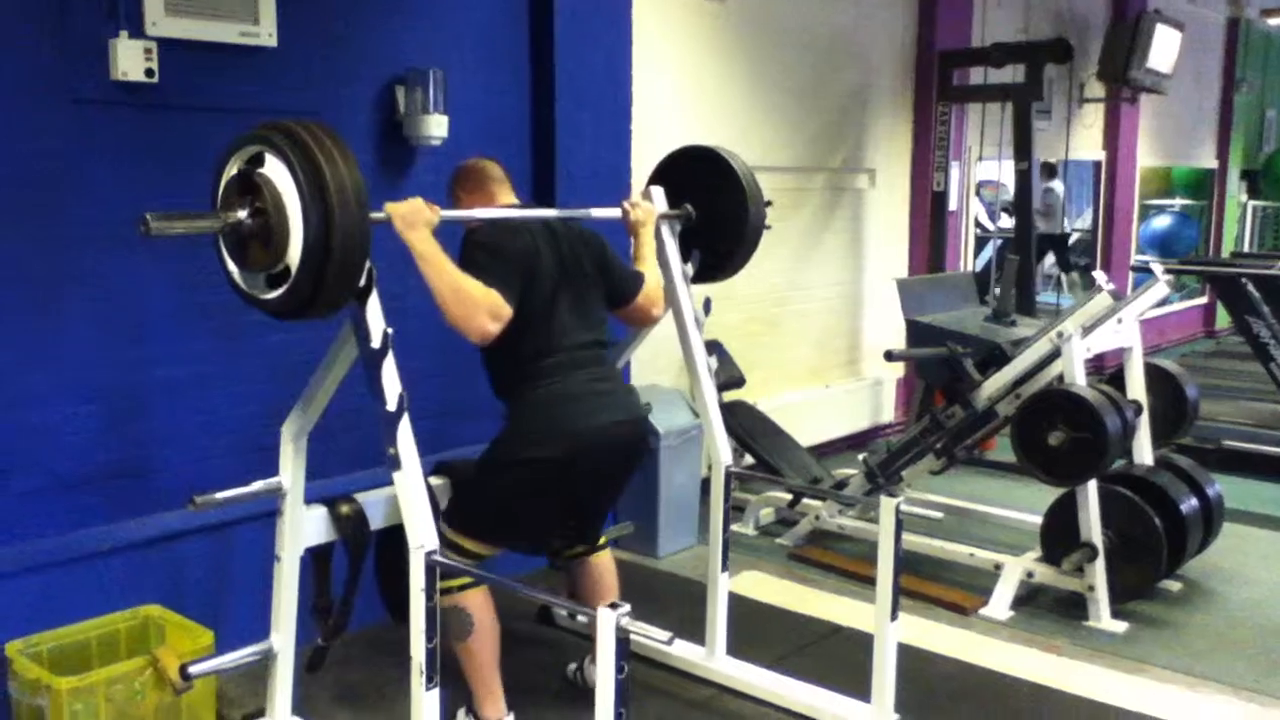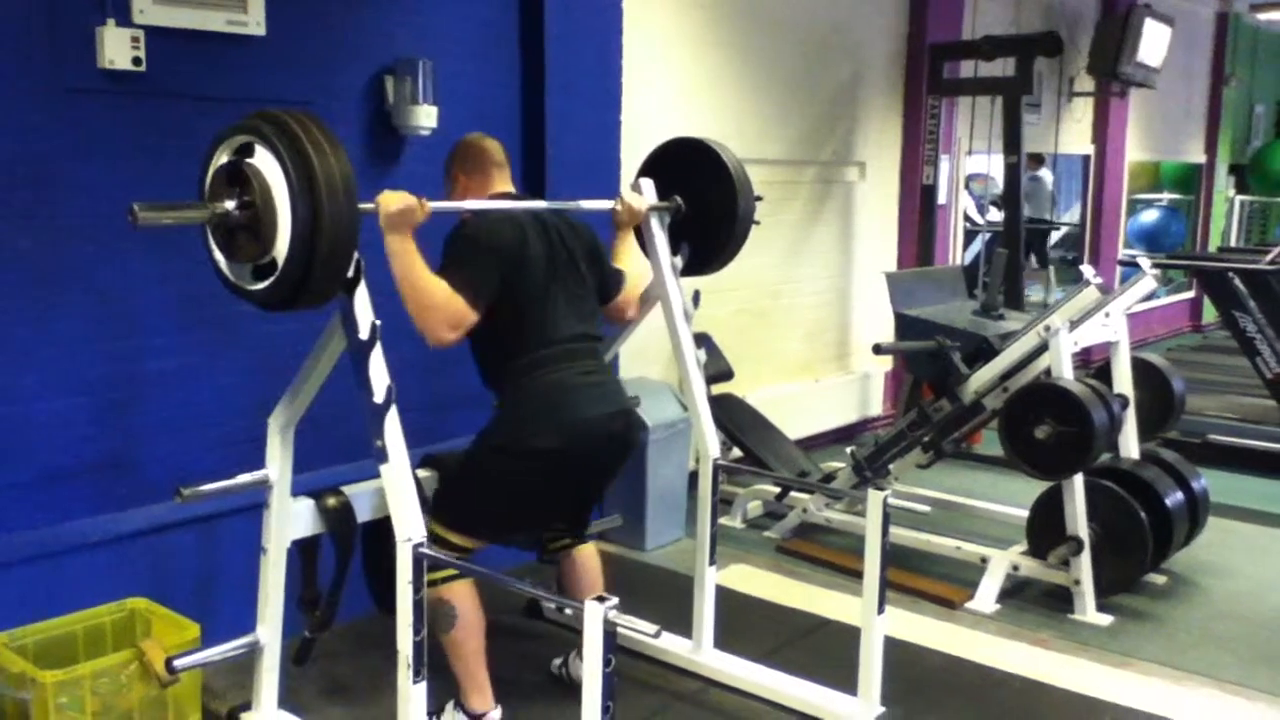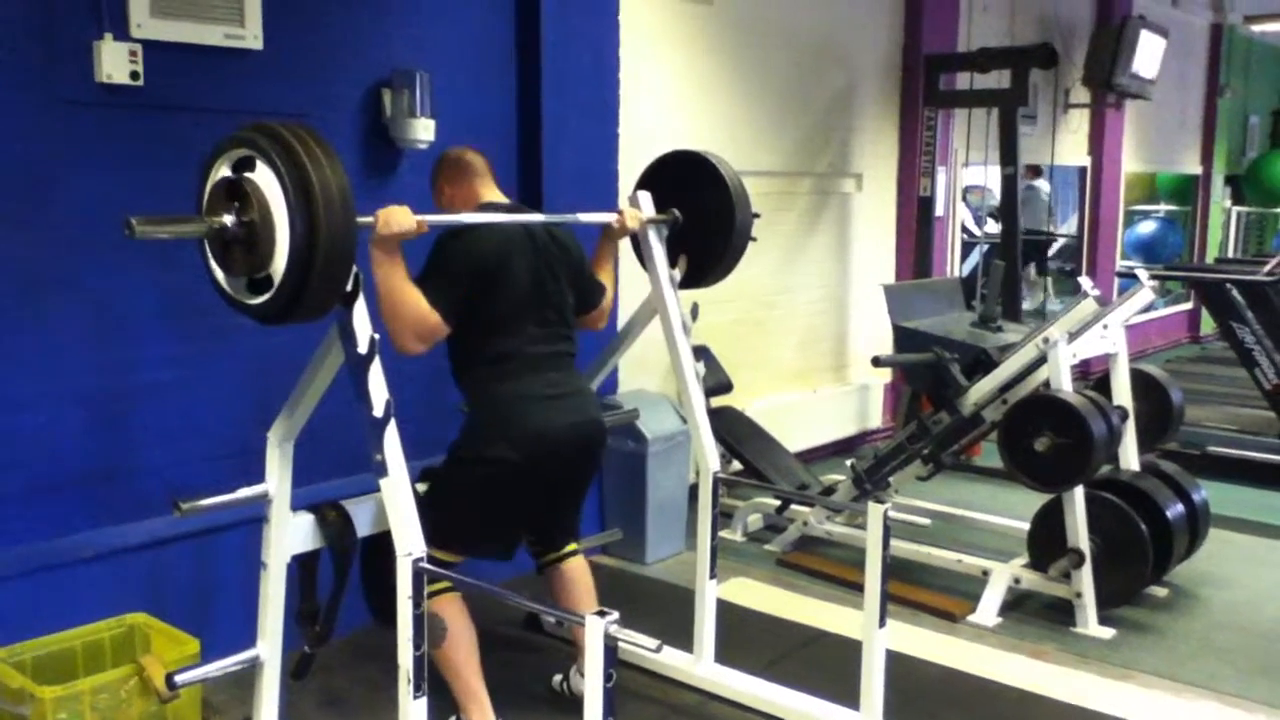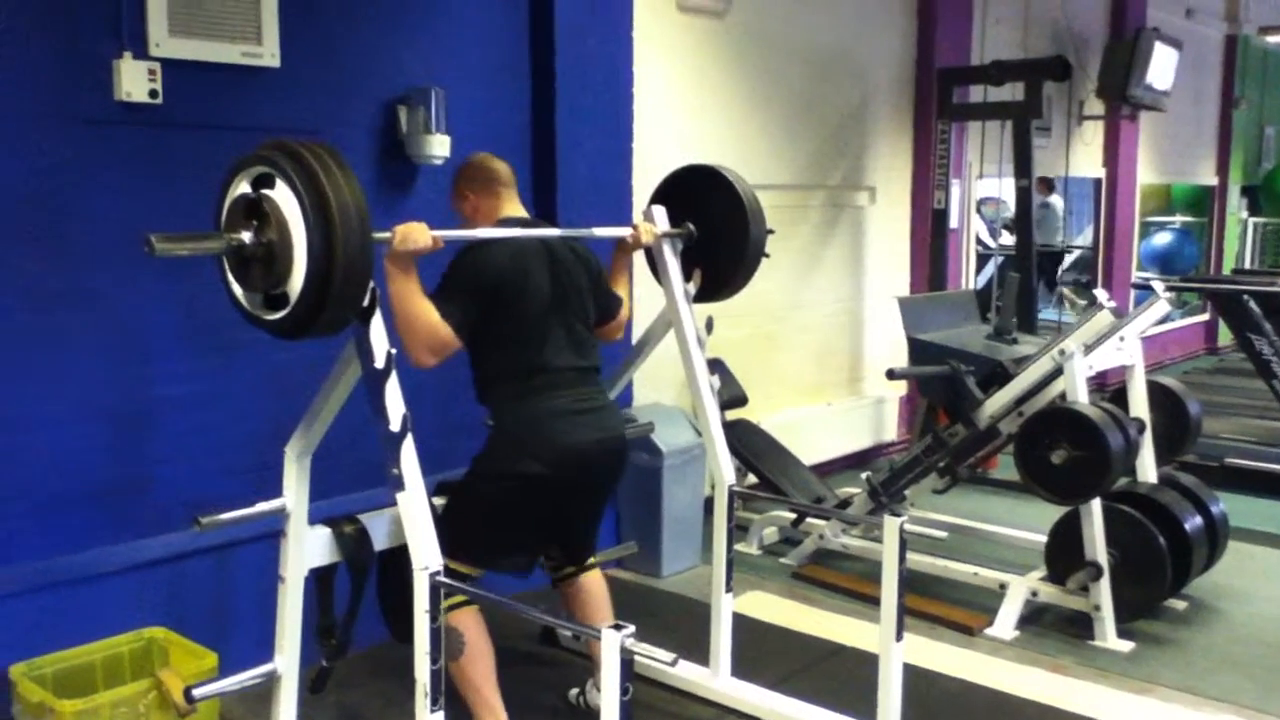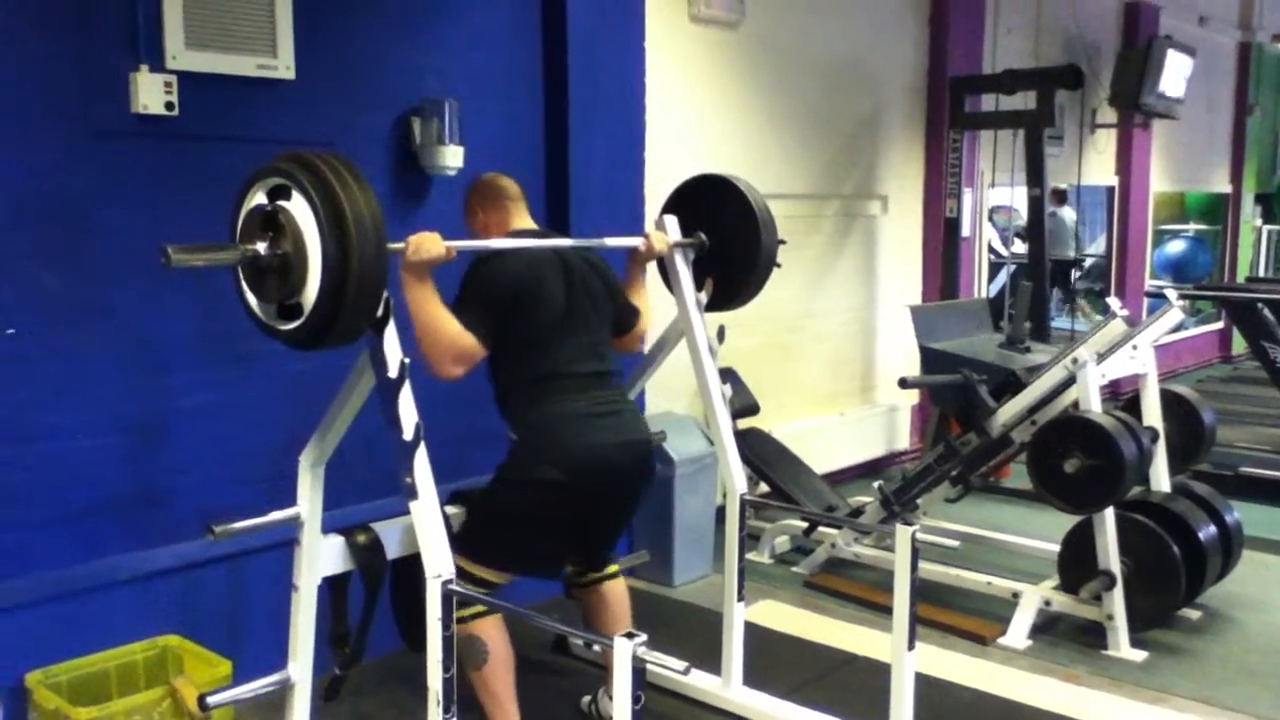
dt=0.4s
person 1, frame 1
left shoulder: (490, 237)
right shoulder: (579, 233)
left elbow: (484, 321)
right elbow: (650, 308)
left wrist: (419, 238)
right wrist: (644, 232)
left hip: (555, 430)
right hip: (624, 420)
left knee: (449, 560)
right knee: (581, 533)
person 1, frame 2
left shoulder: (480, 231)
right shoulder: (570, 225)
left elbow: (444, 325)
right elbow: (626, 306)
left wrist: (399, 237)
right wrist: (627, 230)
left hip: (544, 422)
right hip: (613, 413)
left knee: (437, 552)
right knee: (565, 528)
right ankle: (592, 660)
person 1, frame 3
left shoulder: (465, 240)
right shoulder: (557, 234)
left elbow: (414, 334)
right elbow: (595, 315)
left wrist: (385, 249)
right wrist: (612, 241)
left hip: (511, 430)
right hip: (581, 419)
left knee: (425, 566)
right knee: (556, 540)
right ankle: (592, 672)
person 1, frame 4
left shoulder: (482, 258)
right shoulder: (576, 250)
left elbow: (427, 349)
right elbow: (614, 326)
left wrist: (400, 267)
right wrist: (626, 255)
left hip: (534, 444)
right hip: (605, 434)
left knee: (443, 580)
right knee: (573, 556)
person 1, frame 5
left shoulder: (496, 268)
right shoulder: (588, 260)
left elbow: (451, 359)
right elbow: (632, 337)
left wrist: (416, 275)
right wrist: (641, 264)
left hip: (559, 452)
right hip: (630, 440)
left knee: (463, 587)
right knee: (593, 562)
